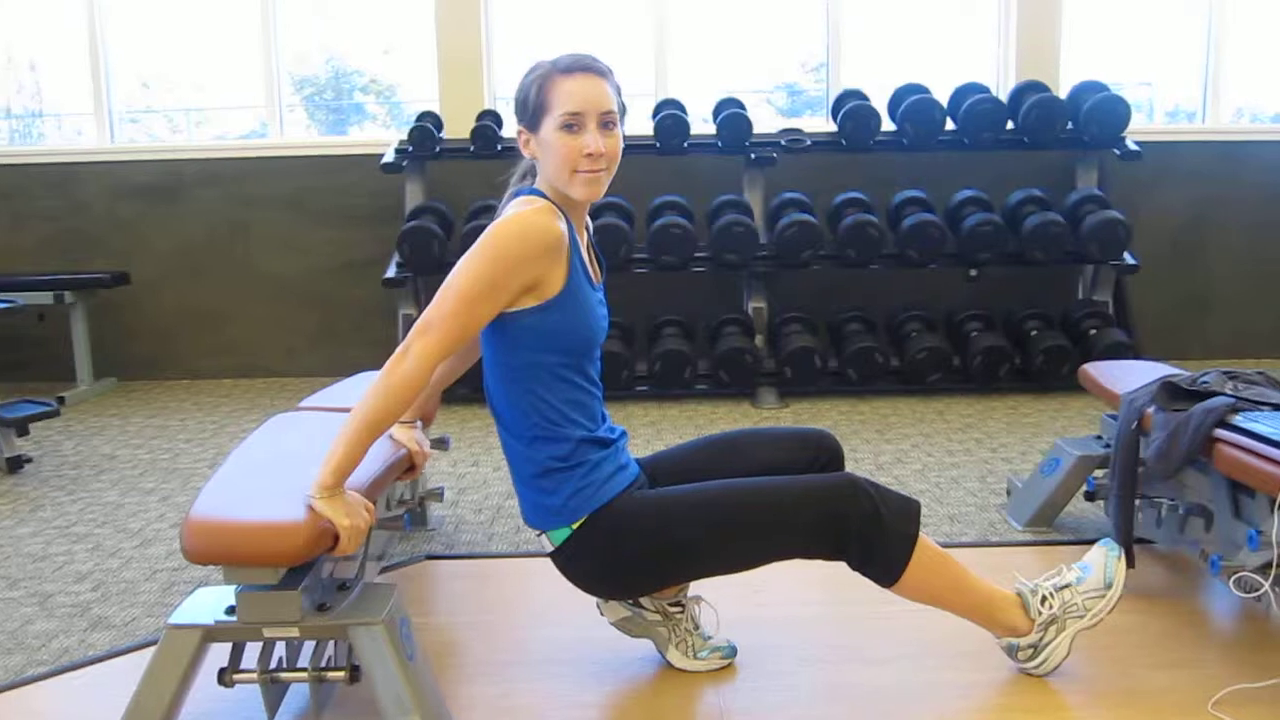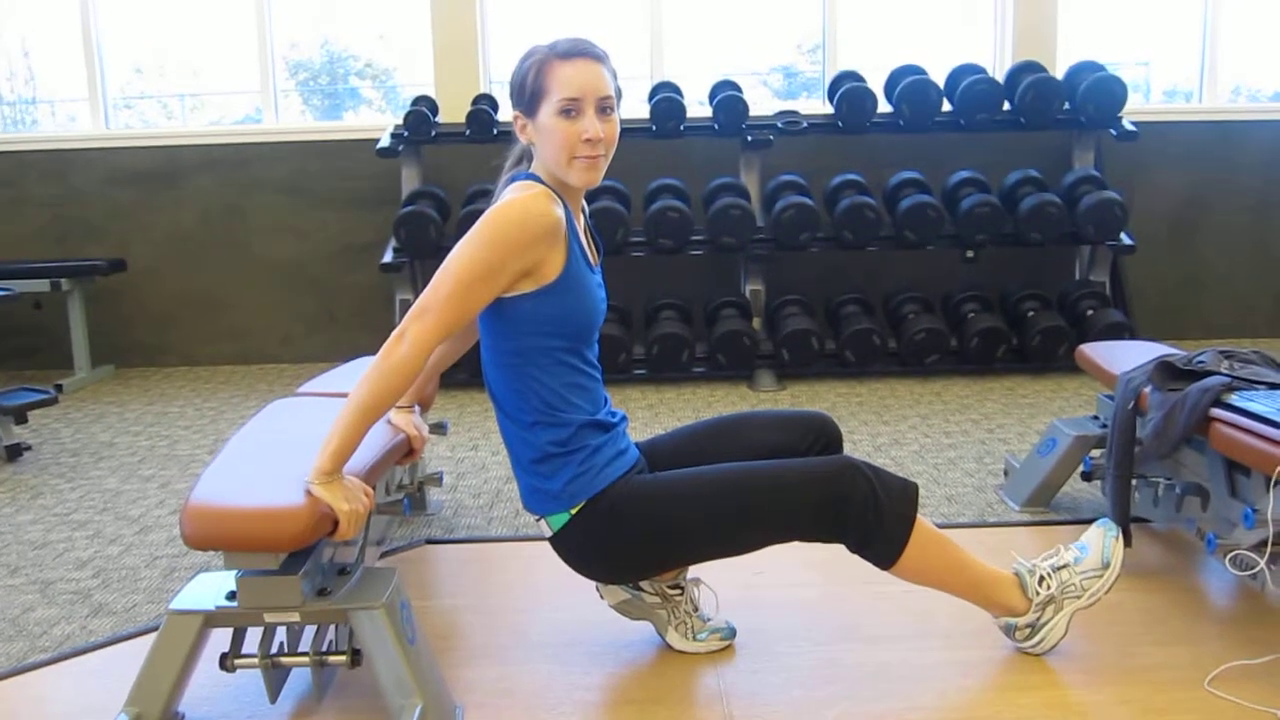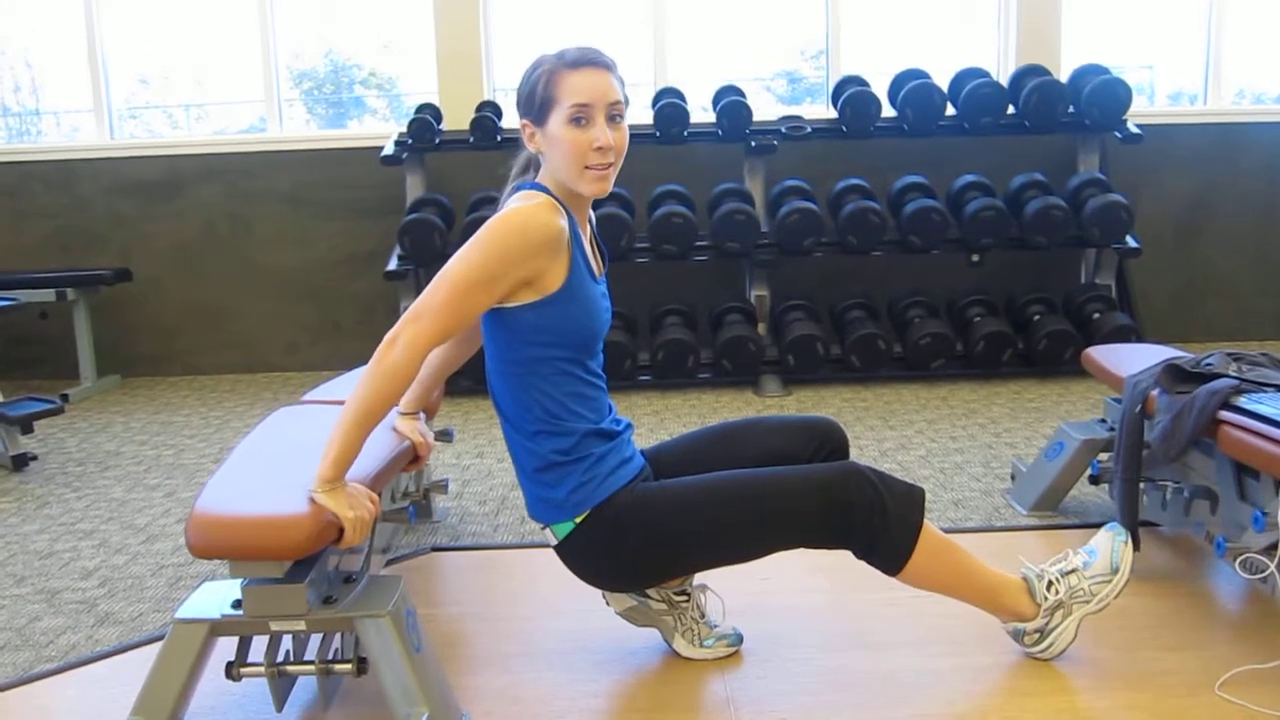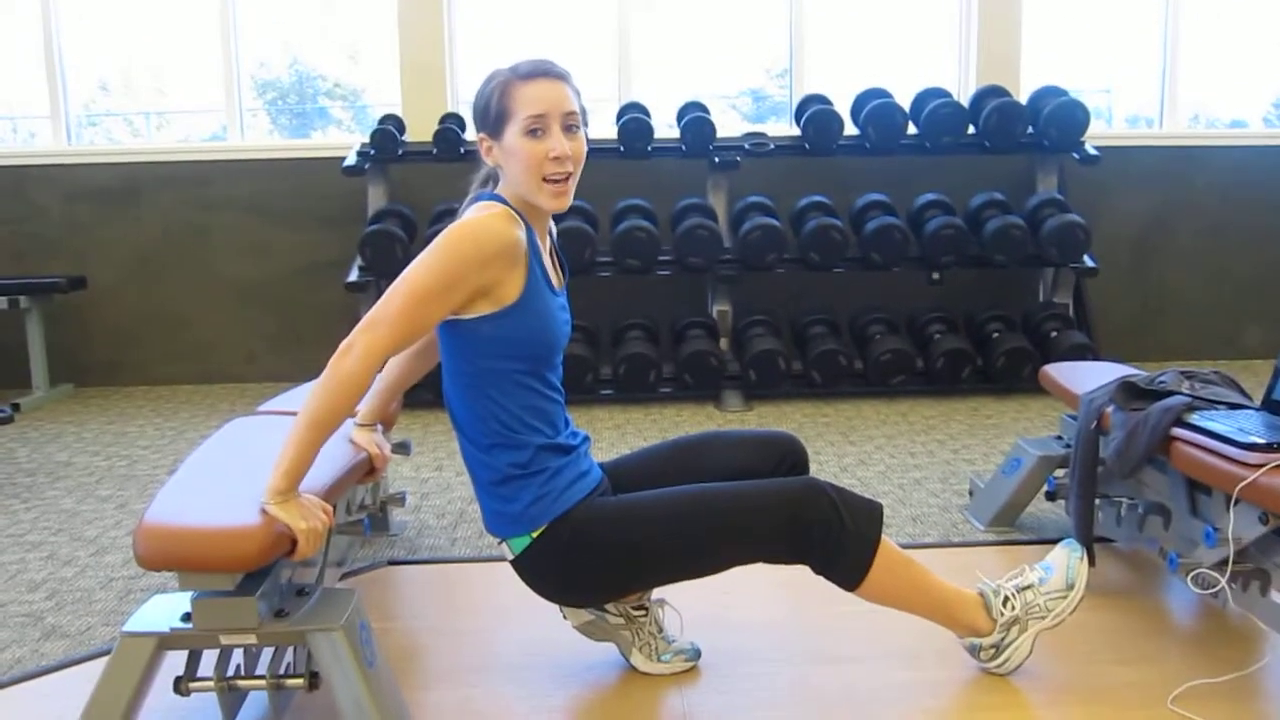
dt=1s
person 1, frame 1
left shoulder: (568, 222)
right shoulder: (532, 227)
left elbow: (471, 337)
right elbow: (422, 346)
left wrist: (415, 420)
right wrist: (330, 490)
left hip: (612, 486)
right hip: (595, 527)
left knee: (814, 453)
right knee: (848, 509)
left ankle: (657, 598)
right ankle: (1024, 622)
person 1, frame 2
left shoulder: (564, 207)
right shoulder: (528, 212)
left elbow: (466, 320)
right elbow: (416, 332)
left wrist: (410, 405)
right wrist: (328, 476)
left hip: (615, 469)
right hip: (596, 511)
left knee: (813, 435)
right knee: (847, 491)
left ankle: (656, 581)
right ankle: (1023, 602)
person 1, frame 3
left shoulder: (569, 217)
right shoulder: (531, 222)
left elbow: (467, 323)
right elbow: (409, 336)
left wrist: (414, 410)
right wrist: (331, 483)
left hip: (620, 477)
right hip: (600, 519)
left knee: (819, 442)
right knee: (850, 496)
left ankle: (661, 588)
right ankle: (1030, 606)
person 1, frame 4
left shoulder: (534, 229)
right shoulder: (488, 232)
left elbow: (429, 332)
right elbow: (361, 347)
left wrist: (370, 425)
right wrist: (283, 495)
left hip: (577, 490)
right hip: (556, 534)
left knee: (779, 456)
right knee: (810, 512)
left ankle: (620, 603)
right ankle: (986, 621)
